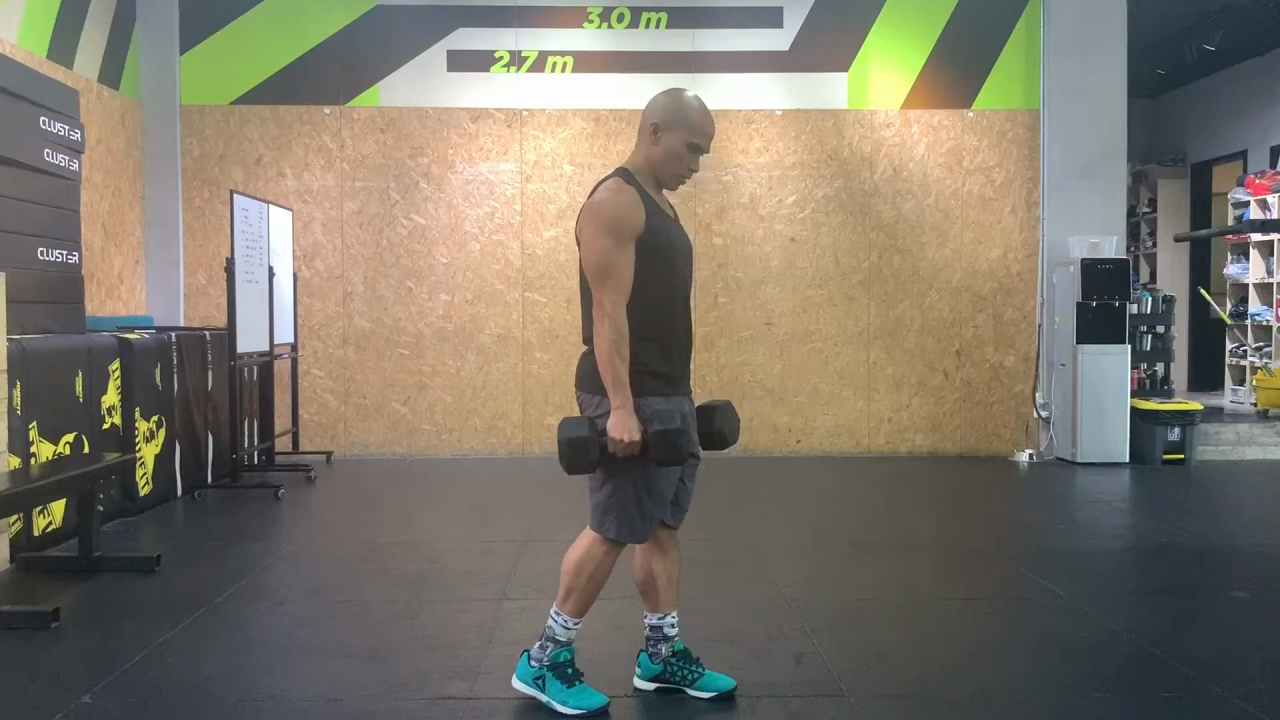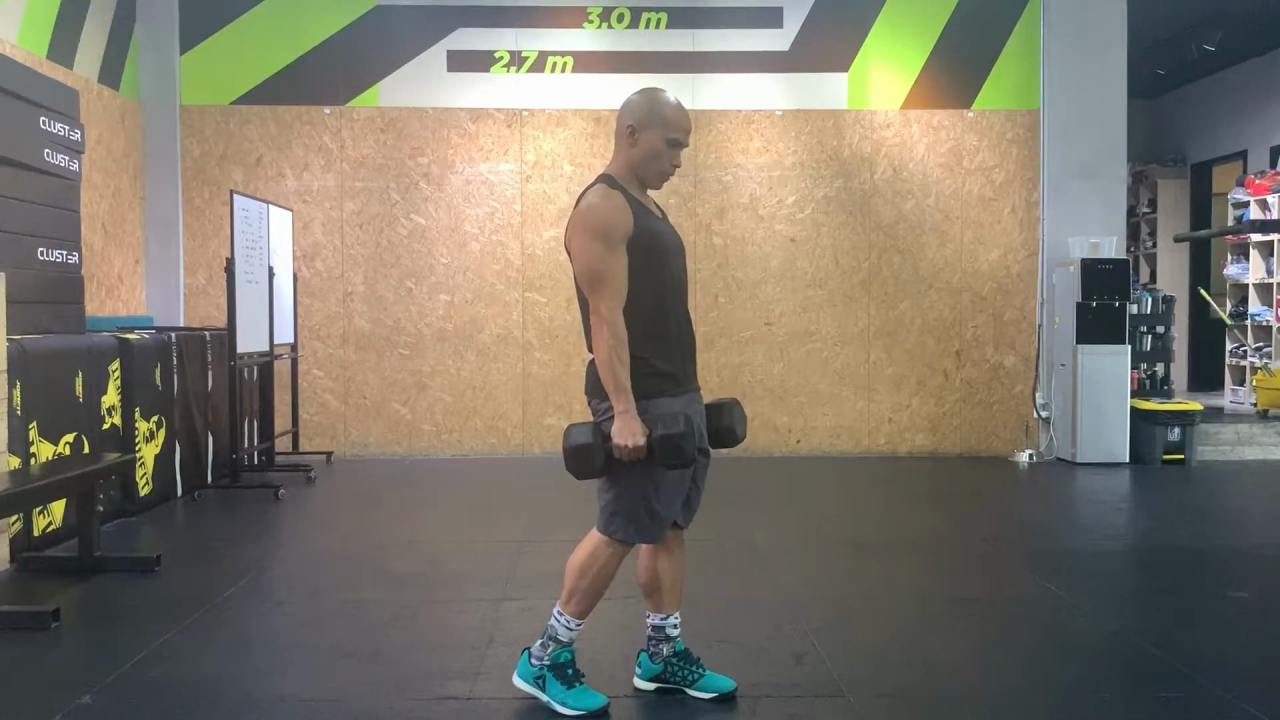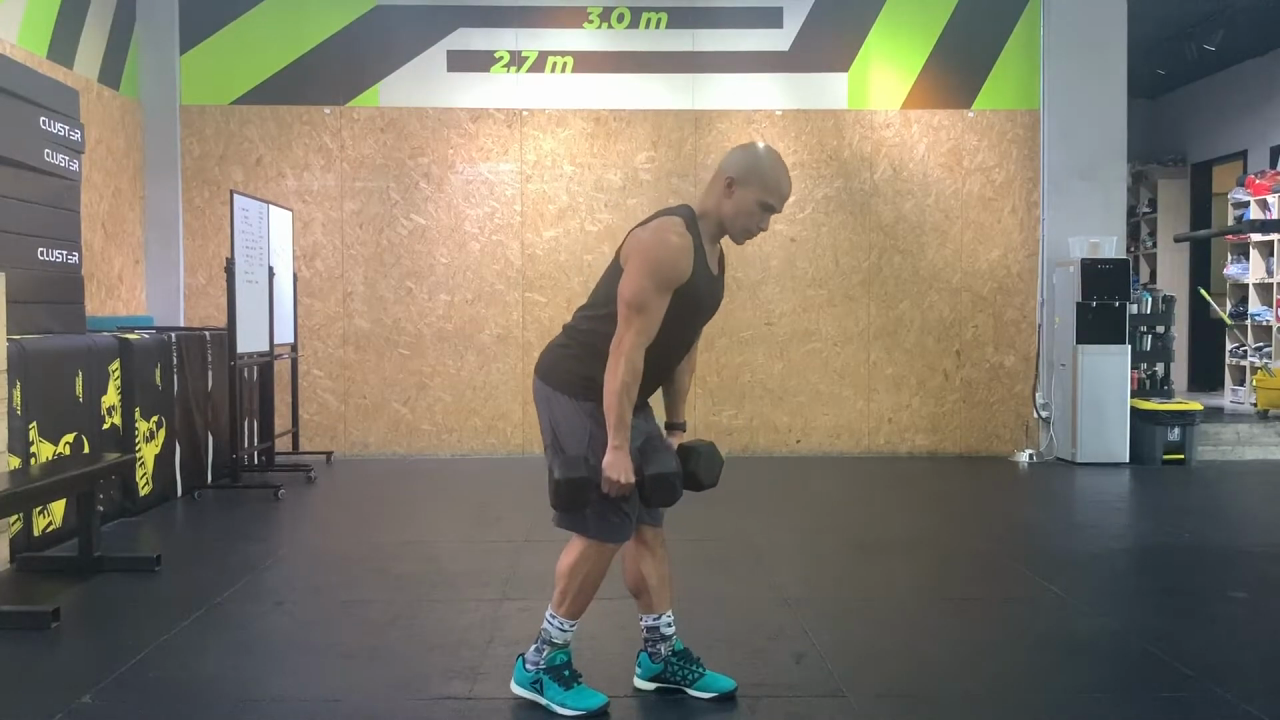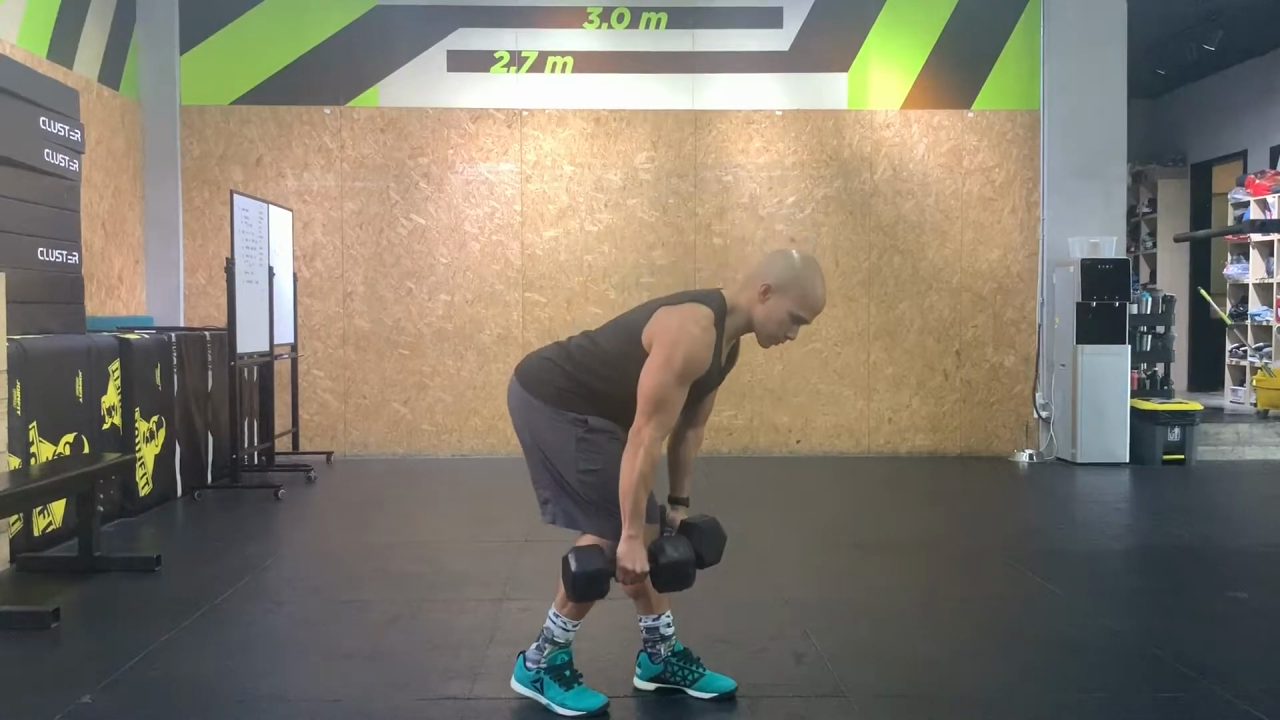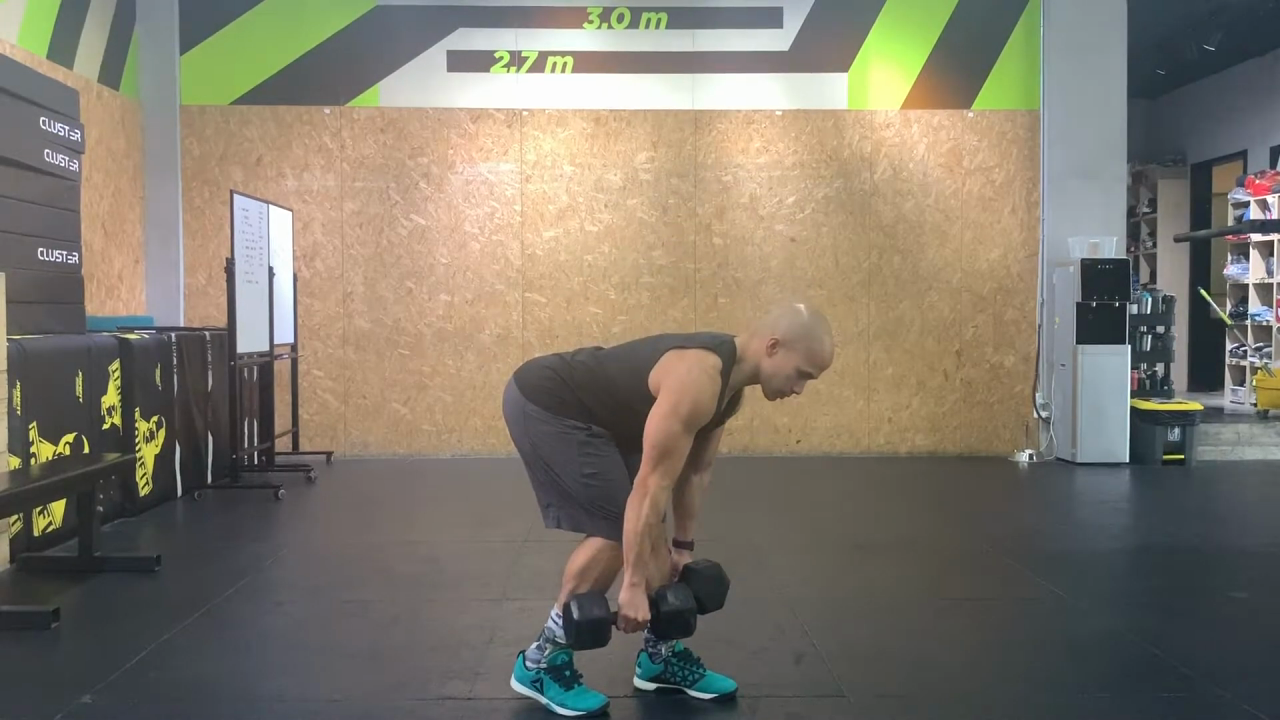
dt=1s
person 1, frame 1
left shoulder: (660, 205)
right shoulder: (615, 202)
right elbow: (610, 310)
right wrist: (620, 407)
left hip: (670, 392)
right hip: (630, 397)
left knee: (663, 526)
right knee: (614, 529)
left ankle: (663, 654)
right ankle: (545, 660)
person 1, frame 2
left shoulder: (647, 208)
right shoulder: (602, 208)
right elbow: (607, 317)
right wrist: (624, 412)
left hip: (680, 393)
right hip: (640, 402)
left knee: (669, 528)
right knee: (621, 530)
left ankle: (663, 654)
right ankle: (545, 658)
person 1, frame 3
left shoulder: (712, 253)
right shoulder: (666, 242)
left elbow: (682, 347)
right elbow: (628, 348)
left wrist: (676, 428)
right wrist: (616, 447)
left hip: (622, 398)
right hip: (578, 390)
left knee: (646, 524)
right knee: (604, 528)
left ankle: (661, 654)
right ankle: (540, 664)
person 1, frame 4
left shoulder: (726, 339)
right shoulder: (691, 333)
left elbow: (689, 427)
right elbow: (646, 438)
left wrist: (680, 504)
right wrist: (630, 539)
left hip: (589, 408)
right hip: (549, 399)
left knee: (646, 528)
right knee: (610, 530)
left ankle: (661, 655)
right ankle: (541, 662)
person 1, frame 5
left shoulder: (729, 382)
right shoulder: (698, 380)
left elbow: (695, 471)
right elbow: (652, 486)
left wrist: (683, 547)
right wrist: (633, 586)
left hip: (587, 413)
right hip: (545, 405)
left knee: (647, 528)
right knee: (615, 530)
left ankle: (661, 654)
right ankle: (542, 660)
